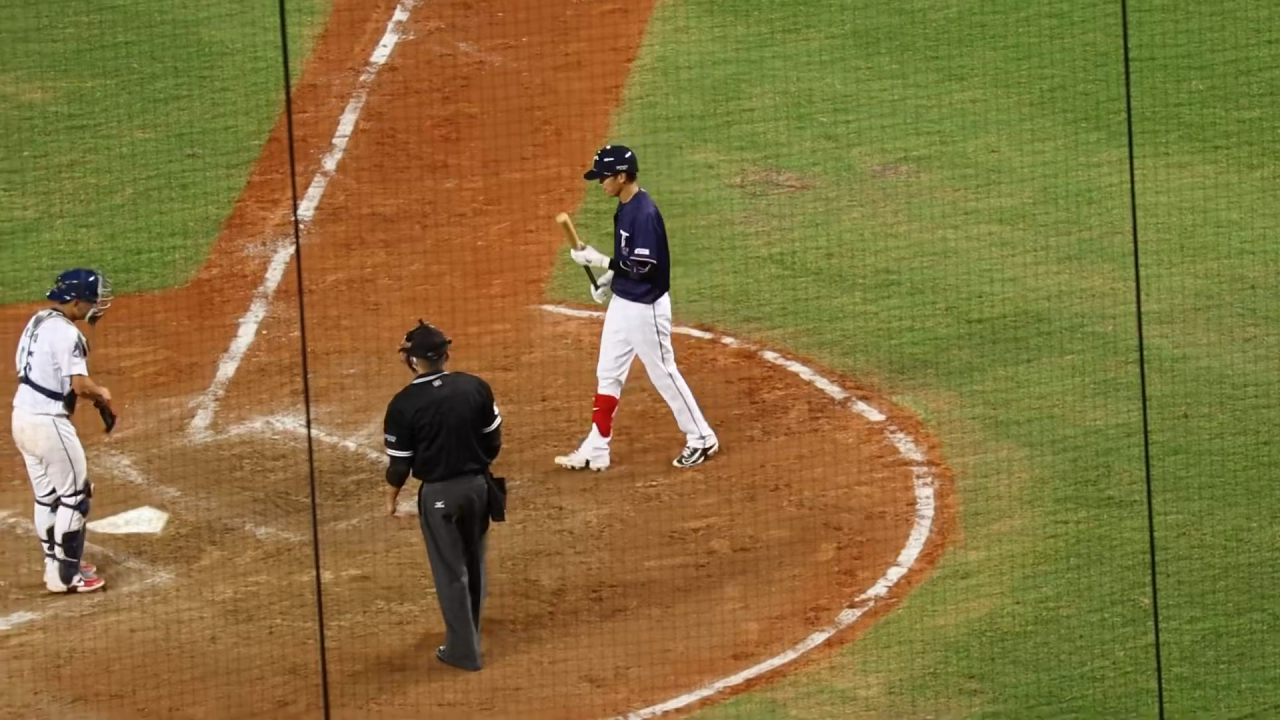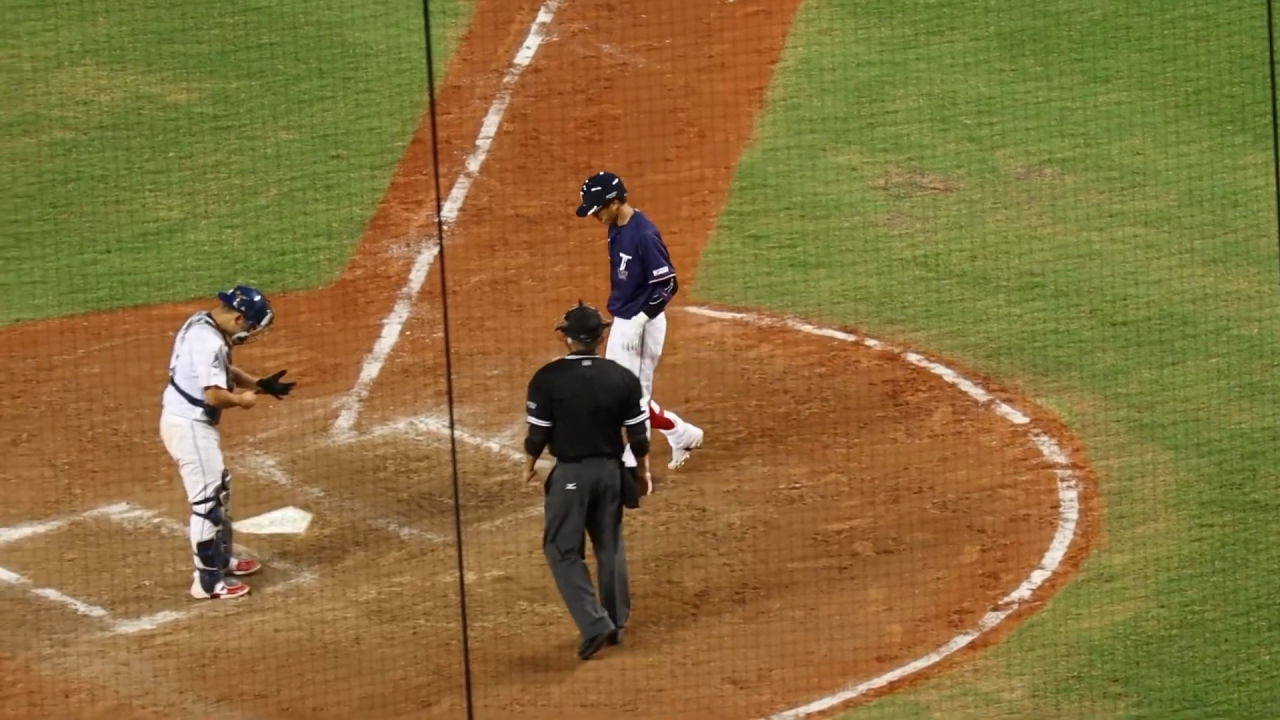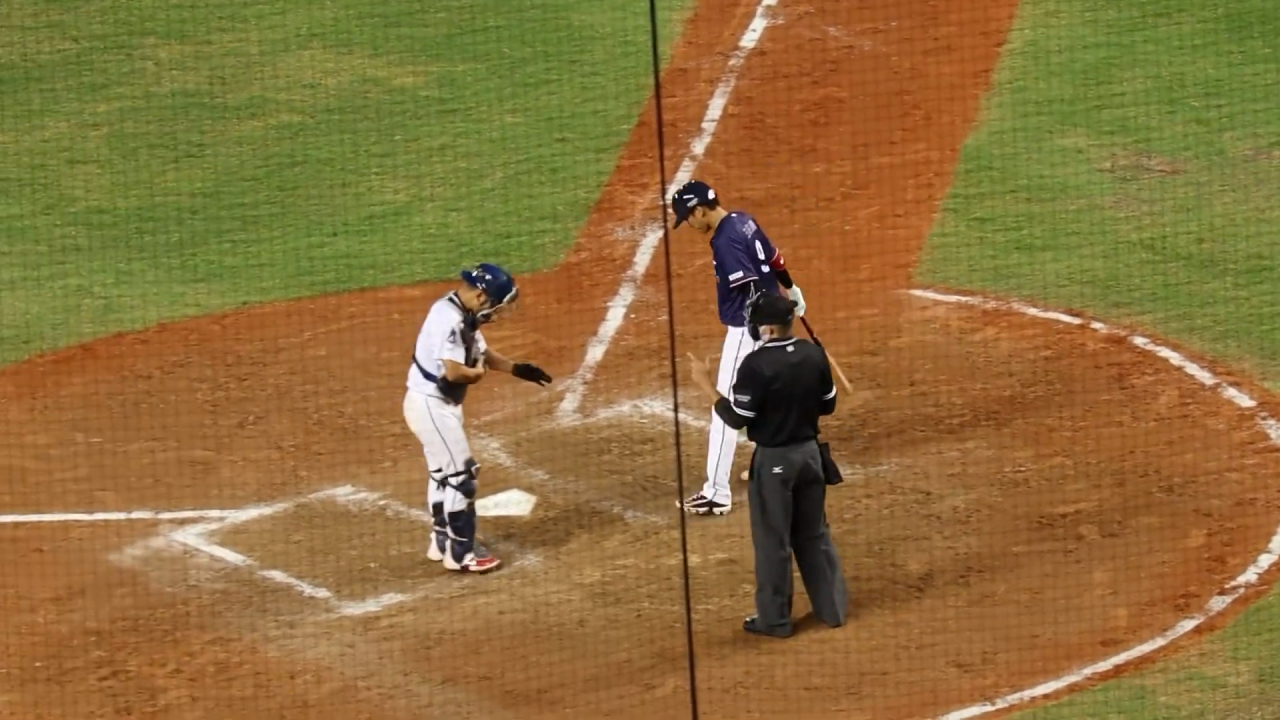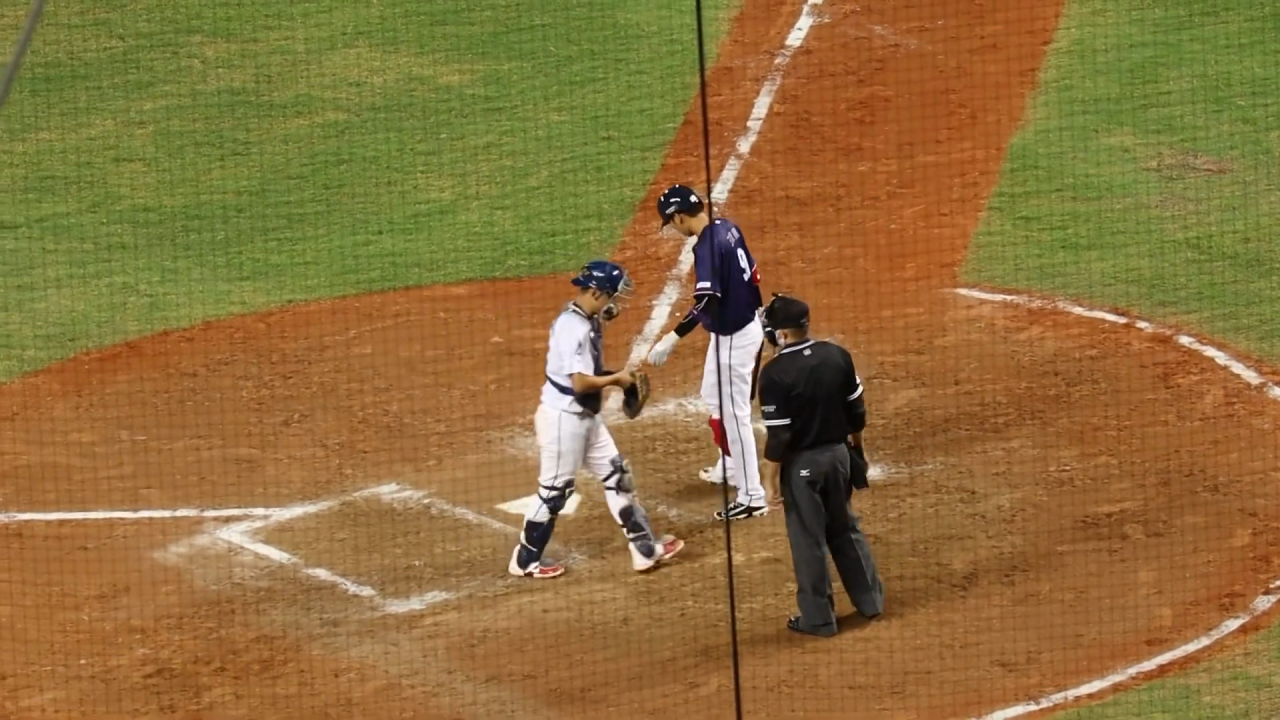
dt=0.7s
person 1, frame 1
left shoulder: (404, 404)
right shoulder: (476, 387)
left elbow: (400, 464)
right elbow: (493, 442)
left wrist: (391, 498)
left hip: (439, 494)
right hip: (478, 485)
left knee: (450, 572)
right knee: (474, 560)
left ankle: (464, 650)
right ankle: (468, 626)
person 1, frame 2
left shoulder: (548, 377)
right shoulder: (623, 377)
left elbow: (537, 435)
right elbow: (638, 434)
left wrist: (529, 466)
left hip: (570, 474)
right hip: (609, 471)
left knee: (563, 553)
right knee: (610, 550)
left ankle: (594, 622)
right ankle: (614, 624)
person 1, frame 3
left shoulder: (756, 365)
right shoulder: (815, 355)
left elbow: (737, 418)
right elbow: (827, 405)
left wrist: (706, 385)
left hip: (774, 460)
right hip: (809, 452)
left knee: (772, 540)
right knee: (814, 533)
left ankle: (775, 618)
right ankle: (832, 607)
person 1, frame 4
left shoulder: (776, 372)
right shoulder: (838, 356)
left elbow: (778, 436)
right elbow: (857, 411)
left wrist: (772, 480)
right wrist: (854, 446)
left hip: (803, 464)
right hip: (839, 454)
left knee: (807, 541)
right knee: (845, 529)
left ankle: (818, 618)
right ankle: (869, 600)
person 2, frame 1
left shoulder: (645, 213)
right shoulder: (625, 206)
left elbow: (643, 267)
left wrist: (599, 261)
right wrist: (609, 279)
left hip: (645, 308)
right hip: (622, 303)
left knee: (663, 375)
right knee: (607, 376)
left ankle: (701, 438)
right ankle: (596, 450)
person 2, frame 2
left shoulder: (644, 234)
right shoulder: (616, 228)
left elbow: (668, 284)
left wrist: (640, 321)
left hip: (641, 326)
right hip: (624, 322)
right ankle: (684, 434)
person 2, frame 3
left shoulder: (725, 240)
right shoulder: (743, 221)
left elbow: (749, 289)
right elbow: (774, 258)
left wrist: (759, 340)
right wrist: (791, 291)
left hip: (748, 330)
left ankle: (716, 493)
person 2, frame 4
left shoulder: (708, 246)
right shoulder: (728, 227)
left elbow: (705, 303)
right elbow: (752, 274)
left wrist: (671, 339)
right wrist: (759, 313)
left hip: (732, 337)
right hip: (747, 327)
left knee: (734, 414)
right knee: (714, 399)
left ankle: (752, 496)
right ankle: (729, 467)
person 3, frame 1
left shoulder: (39, 320)
right shoulder: (66, 333)
right elbow: (79, 385)
left wrist: (97, 393)
right wrist: (102, 394)
left hip: (24, 417)
right hip: (48, 422)
left knee: (47, 495)
right knee: (74, 493)
left ankle: (56, 562)
right ankle: (66, 574)
person 3, frame 2
left shoulder: (201, 323)
right shoulder: (209, 341)
left elbow: (224, 369)
right elbow: (215, 395)
left wrist: (258, 384)
right wrist: (244, 399)
left hip: (192, 422)
right hip: (190, 426)
left knee: (219, 488)
right knee: (207, 502)
left ankle: (222, 559)
right ankle: (208, 580)
person 3, frame 3
left shoulder: (463, 314)
right shoulder: (448, 317)
left elbow: (482, 351)
right elbow: (453, 371)
left wrist: (519, 369)
right wrist: (476, 373)
left hip: (442, 403)
right hip: (431, 404)
left knee: (444, 472)
right knee: (462, 474)
left ankle: (443, 541)
right ankle: (461, 551)
person 3, frame 4
left shoulder: (587, 320)
right shoulder: (574, 327)
right elbow: (580, 382)
left wrist: (607, 374)
right wrist: (615, 379)
left hip: (586, 416)
right hip: (564, 418)
left knee: (617, 475)
right knee: (555, 490)
left ankle: (645, 548)
right ankle: (525, 560)
